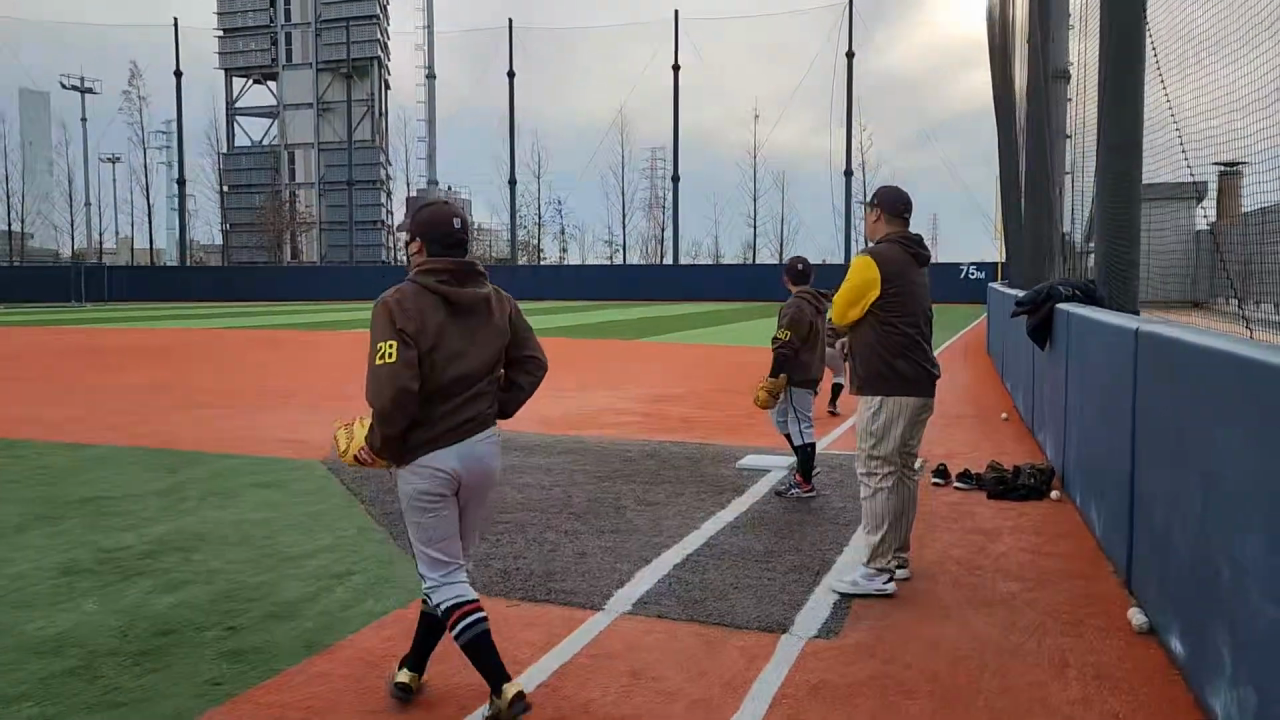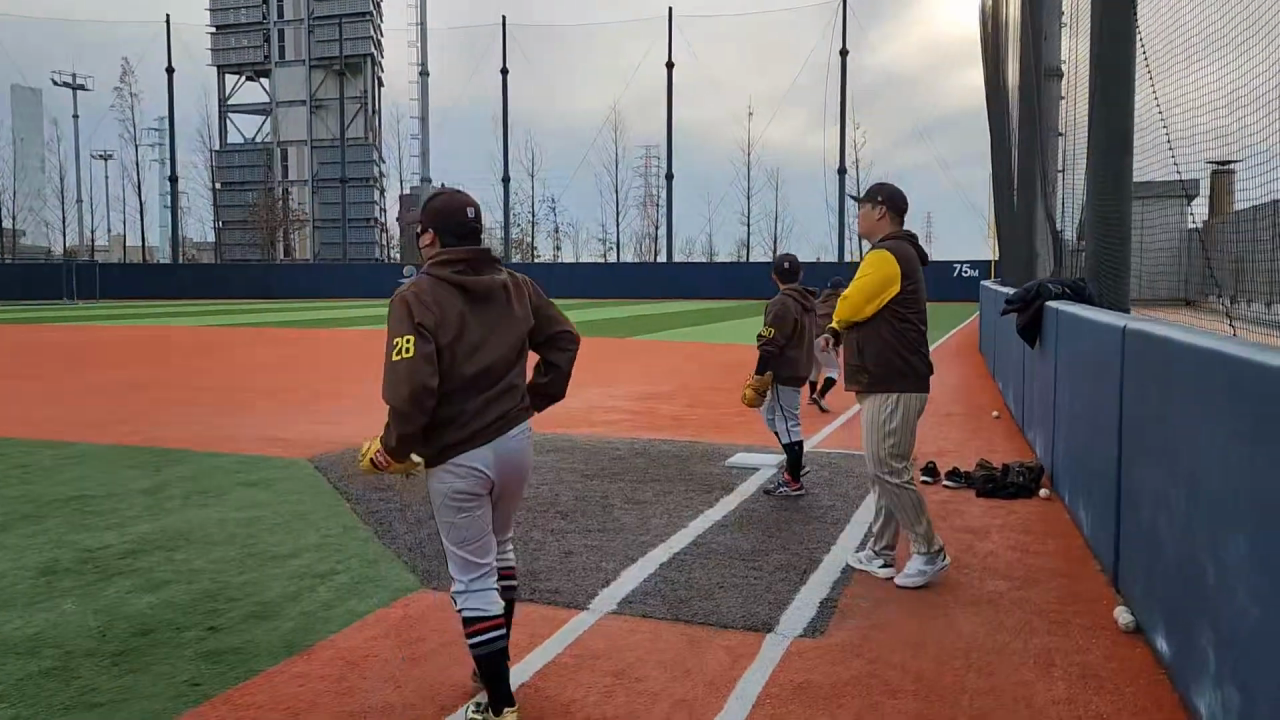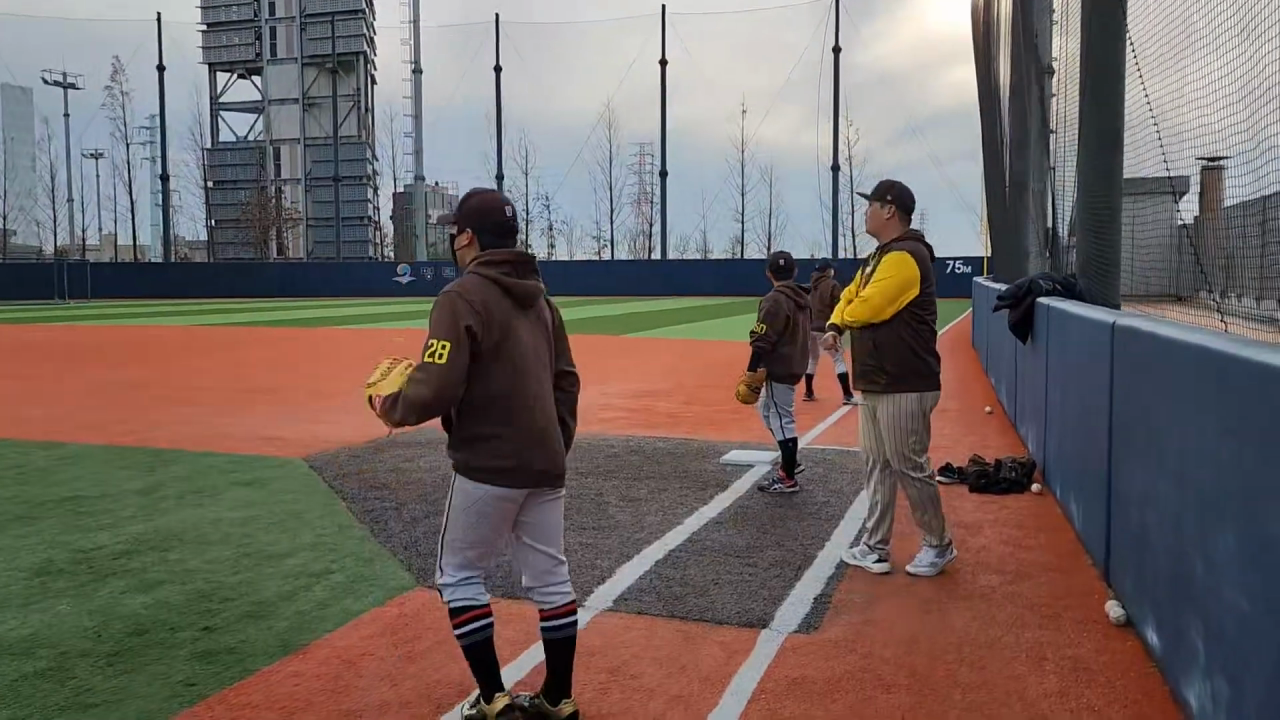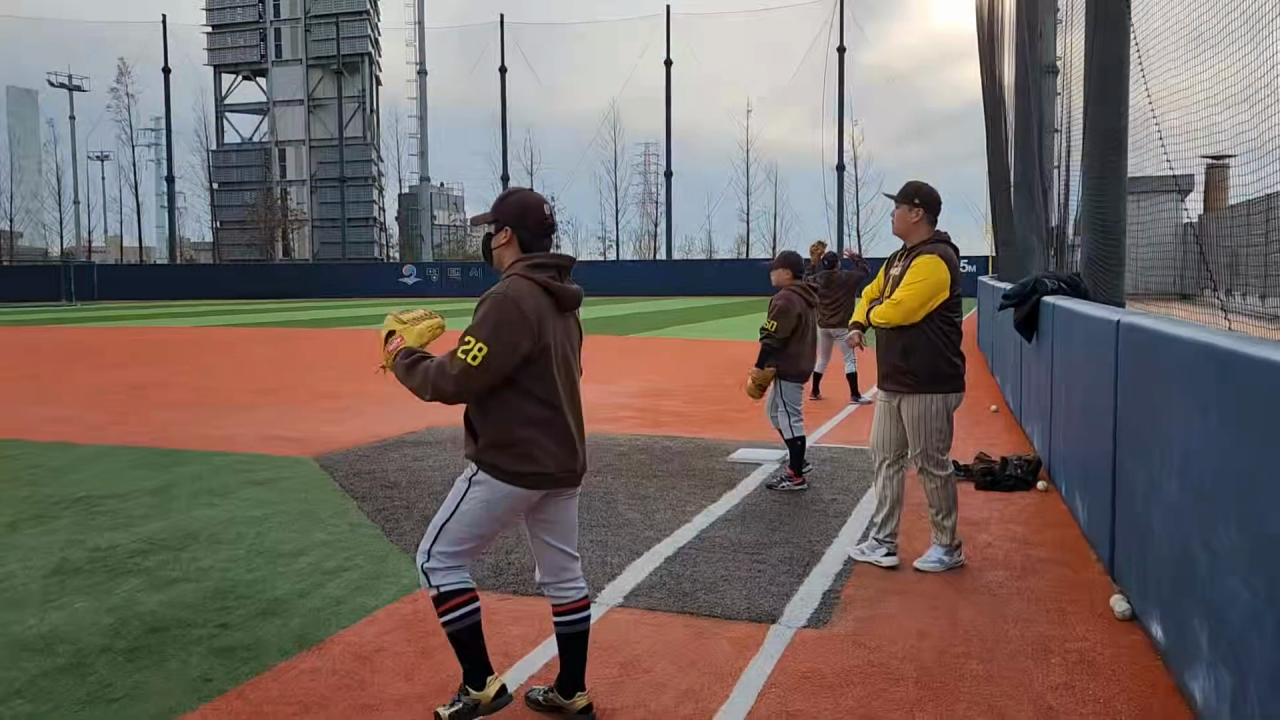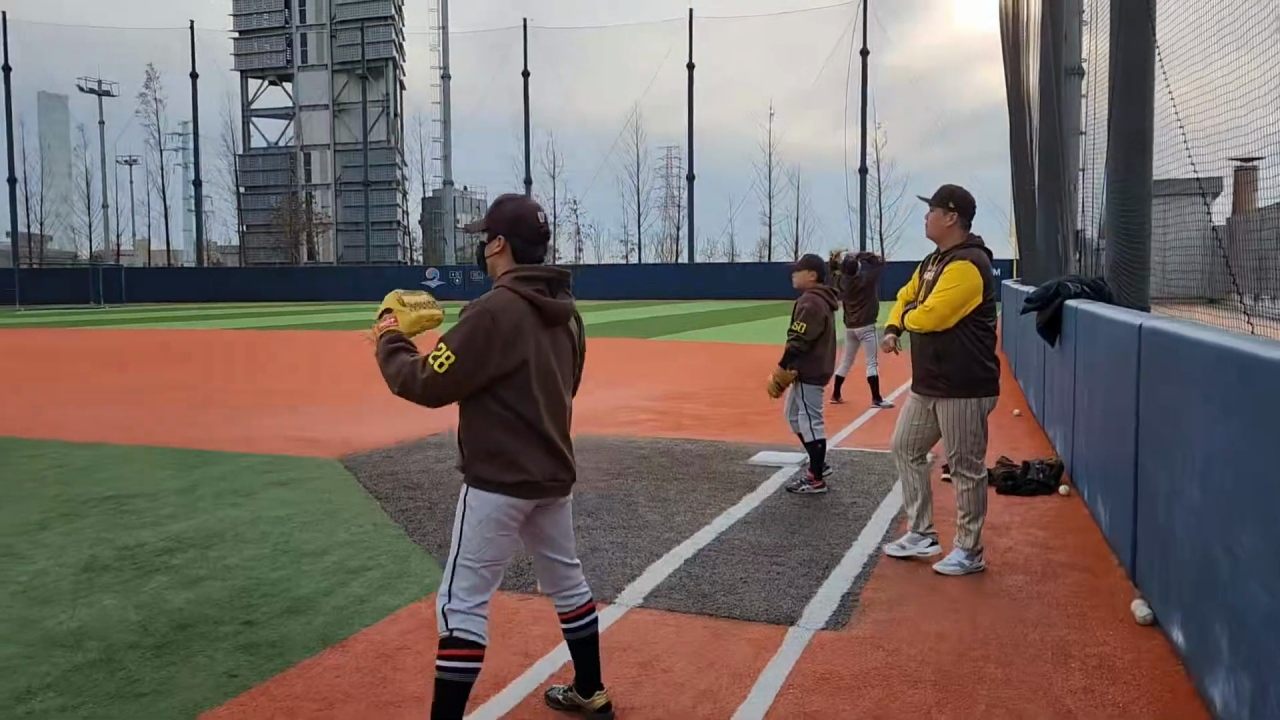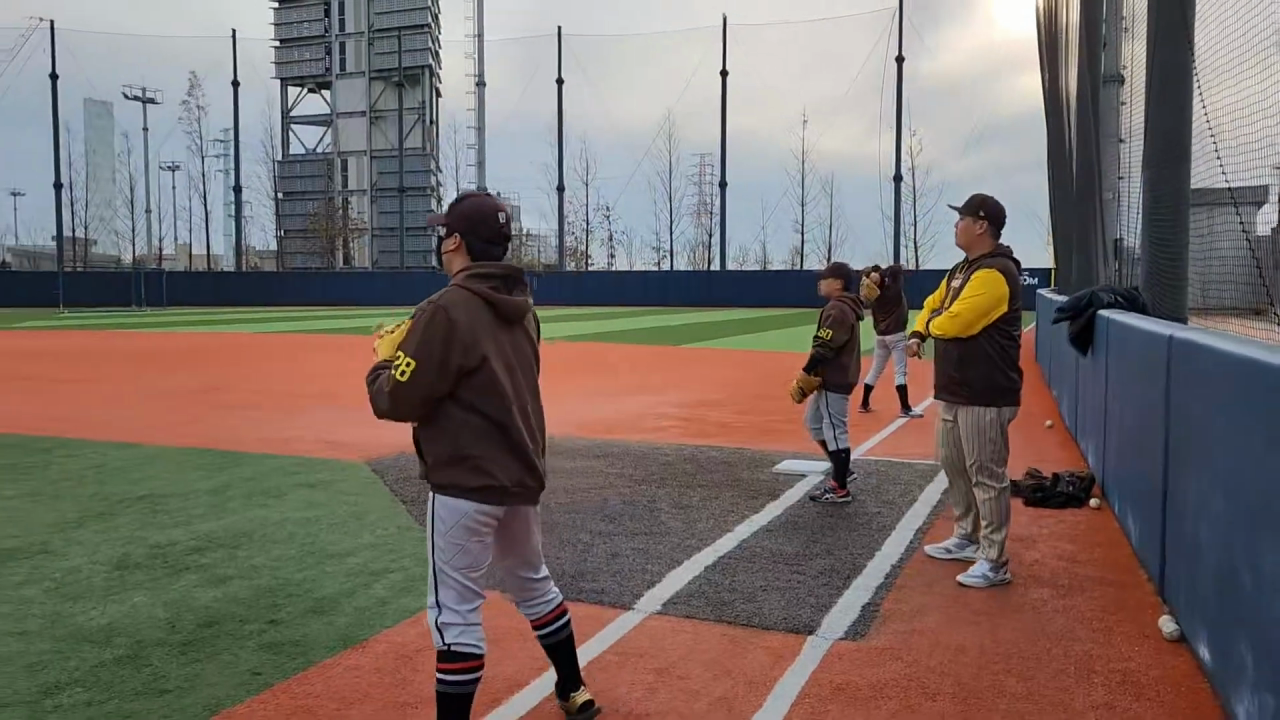
dt=0.3s
person 1, frame 1
left shoulder: (398, 302)
right shoulder: (497, 300)
left elbow: (393, 390)
right elbow: (531, 364)
left wrist: (378, 444)
right wrist: (492, 408)
left hip: (424, 458)
right hip: (482, 449)
left knee: (441, 574)
right knee: (453, 564)
right ankle: (411, 669)
person 1, frame 2
left shoulder: (416, 296)
right shoulder: (515, 285)
left elbow: (412, 386)
right elbow: (564, 340)
left wrist: (393, 445)
right wrist: (539, 396)
left hip: (457, 455)
right hip: (516, 442)
left knee: (471, 578)
right knee: (496, 551)
right ankle: (500, 666)
person 1, frame 3
left shoulder: (461, 296)
right shoulder: (538, 297)
left elbow: (436, 390)
right elbow: (565, 378)
left wrist: (391, 407)
left hip: (487, 466)
right hip: (545, 464)
left knee: (460, 575)
right knee: (550, 576)
person 1, frame 4
left shoulder: (509, 299)
right shoulder: (563, 299)
left elbow: (459, 381)
left wrist: (409, 361)
left hip: (507, 466)
right hip: (562, 463)
left knee: (438, 559)
right knee: (564, 575)
person 1, frame 5
left shoulder: (493, 310)
right shoulder: (566, 311)
left elbow: (429, 385)
left wrist: (390, 343)
left hip: (497, 481)
right hip: (552, 474)
left knee: (462, 604)
right knee: (566, 581)
person 1, frame 6
left shoulder: (443, 310)
right shoulder: (523, 309)
left elbow: (398, 403)
left wrist: (384, 365)
left hip: (466, 484)
right hip: (523, 478)
left knee: (456, 613)
right knee: (533, 586)
person 2, frame 1
left shoulder: (872, 260)
right shoulder: (916, 262)
left elbow: (841, 313)
left wrist: (856, 313)
right wrist: (865, 324)
left hip: (887, 387)
right hip: (918, 385)
left knee: (876, 474)
right knee: (902, 472)
left ankle: (877, 571)
right ankle: (897, 557)
person 2, frame 2
left shoulder: (886, 256)
right shoulder: (887, 255)
left elbow: (851, 307)
right elbow: (851, 307)
left wrist: (838, 320)
right wrist: (833, 332)
left hip: (894, 385)
right hip: (880, 383)
left knee: (889, 470)
right knee: (881, 469)
left ankle: (929, 550)
right ankle: (881, 552)
person 2, frame 3
left shoulder: (905, 257)
right shoulder: (879, 257)
left elbow: (867, 309)
right elbow: (850, 297)
left wrist: (846, 314)
right wrist: (835, 326)
left hip: (905, 385)
right hip: (876, 382)
left knee: (908, 468)
right knee: (879, 466)
left ankle: (938, 545)
right ankle: (875, 547)
person 2, frame 4
left shoulder: (935, 260)
right shoulder: (899, 259)
left elbow: (897, 311)
right elbow: (872, 295)
left wrist: (873, 312)
right wrist: (859, 325)
left hip: (930, 384)
right hip: (894, 382)
left knee: (933, 465)
right knee: (886, 457)
left ankle: (947, 546)
right ankle: (883, 542)
person 2, frame 5
left shoulder: (968, 265)
right shoulder: (933, 262)
left elbow: (931, 316)
right elbow: (906, 297)
left wrist: (907, 316)
right wrist: (892, 329)
left hip: (964, 387)
right hip: (927, 384)
left knee: (966, 468)
right knee: (905, 448)
left ankle: (970, 550)
right ankle: (921, 534)
person 2, frame 6
left shoulder: (995, 273)
right shoulder: (962, 270)
left elbow: (953, 323)
right elbow: (933, 306)
left wrist: (931, 324)
right wrist: (917, 334)
left hip: (985, 396)
right hip: (954, 392)
left knee: (987, 476)
right knee: (955, 469)
left ankle: (994, 562)
right ankle: (966, 539)
person 3, frame 1
left shoulder: (795, 307)
right shoulder: (816, 304)
left elbow: (784, 348)
left wrist: (772, 379)
left hip: (797, 376)
right hip: (808, 372)
left knee: (800, 425)
right knee: (782, 416)
left ankle: (804, 483)
right ankle: (805, 465)
person 3, frame 2
left shoulder: (781, 304)
right shoulder: (806, 302)
left elbow: (769, 345)
left wrist: (757, 376)
left hip: (785, 372)
right hip: (798, 369)
left knee: (787, 423)
right knee: (771, 413)
left ankle: (793, 481)
right ankle: (794, 464)
person 3, frame 3
left shoulder: (774, 300)
right shoulder: (801, 299)
left elbow: (762, 340)
left wrist: (751, 372)
left hip: (779, 369)
right hip: (793, 365)
left knee: (782, 420)
right knee: (767, 410)
left ankle: (788, 478)
right ankle: (790, 462)
person 3, frame 4
left shoulder: (785, 299)
right shoulder: (805, 298)
left elbow: (772, 337)
left wrist: (759, 367)
left hip: (787, 368)
right hip: (797, 365)
left knee: (789, 418)
right knee: (776, 411)
left ankle: (796, 476)
right ankle: (798, 461)
person 3, frame 5
left shoulder: (810, 301)
right shoulder: (821, 300)
left elbow: (799, 340)
left wrist: (782, 366)
right wrist: (790, 367)
left hip: (808, 371)
right hip: (810, 369)
left knee: (811, 421)
right knee: (794, 416)
left ankle: (816, 479)
right ankle: (818, 464)
person 3, frame 6
left shoulder: (836, 309)
right shoulder: (845, 308)
left elbow: (825, 347)
left wrist: (805, 371)
right wrist: (813, 373)
left hip: (834, 380)
right hip: (830, 377)
left knee: (834, 430)
right knee: (815, 422)
left ankle: (839, 488)
right ankle: (841, 470)
